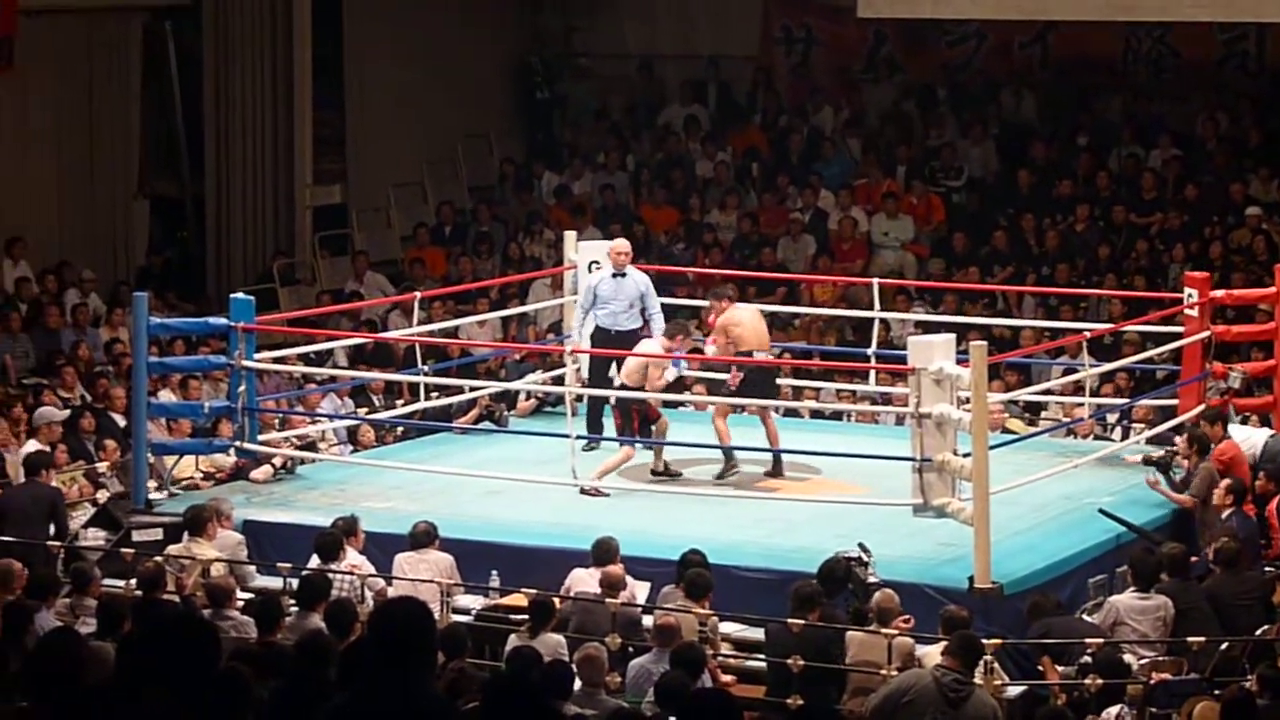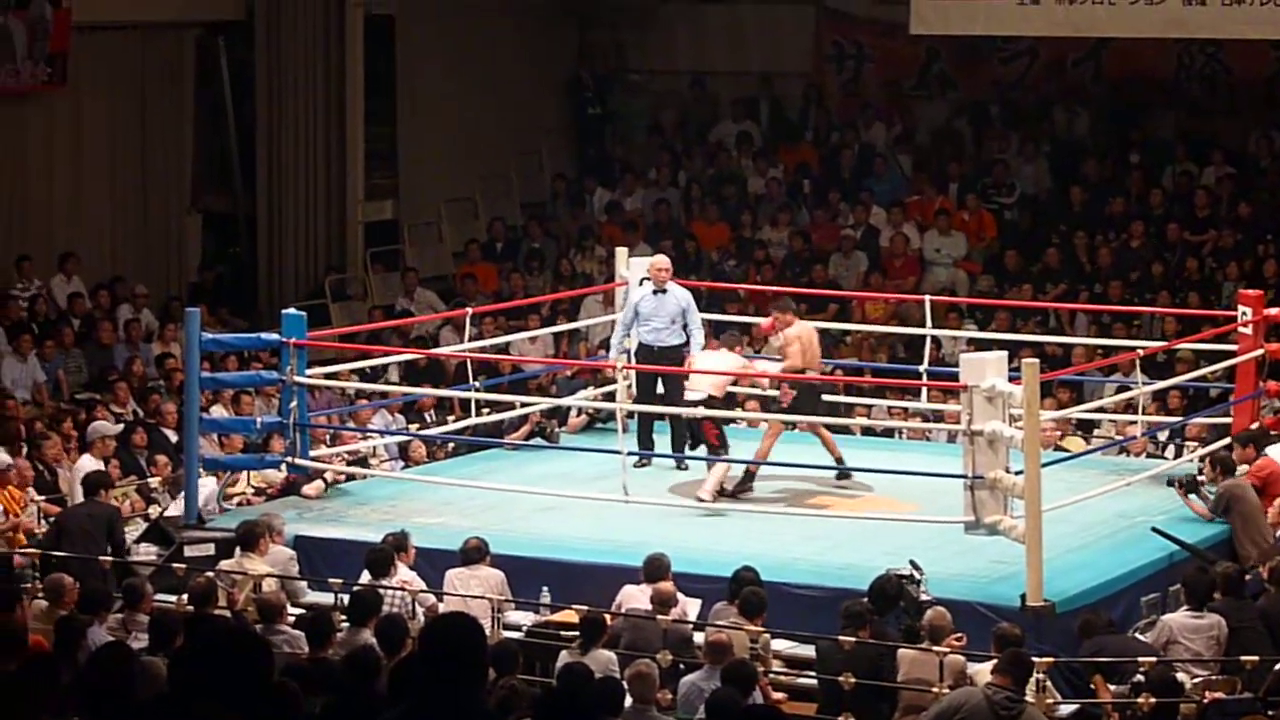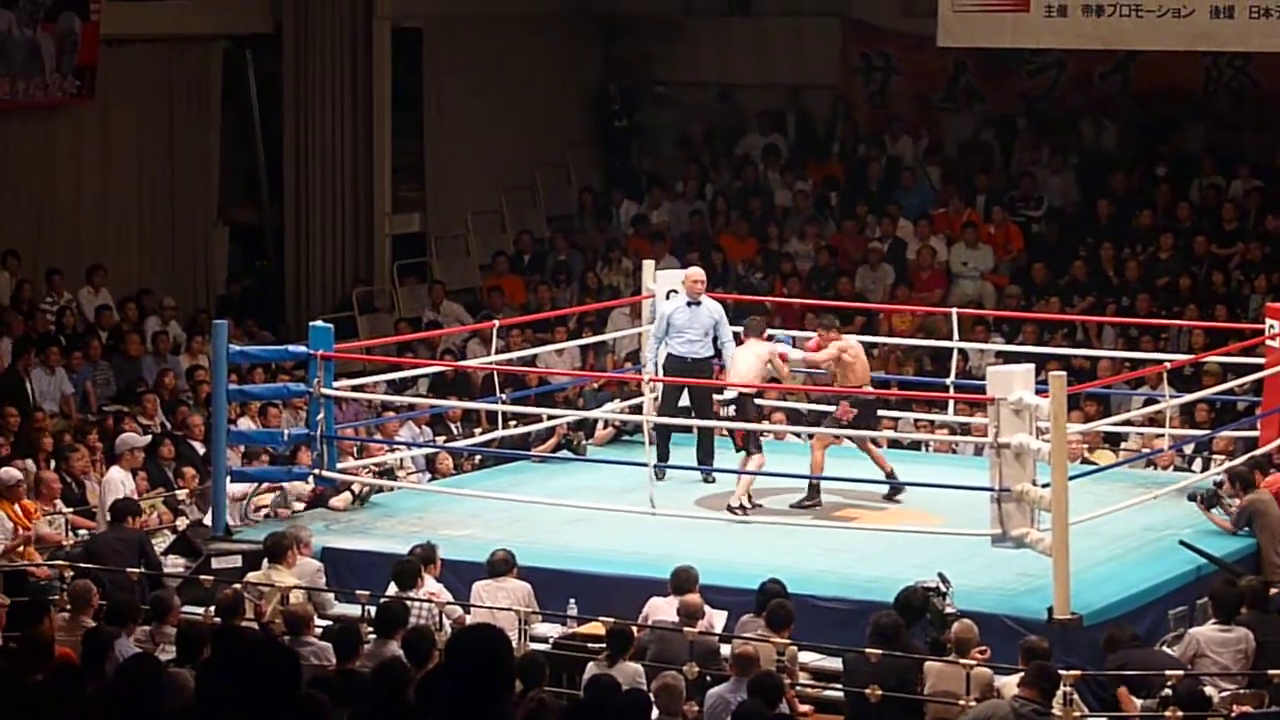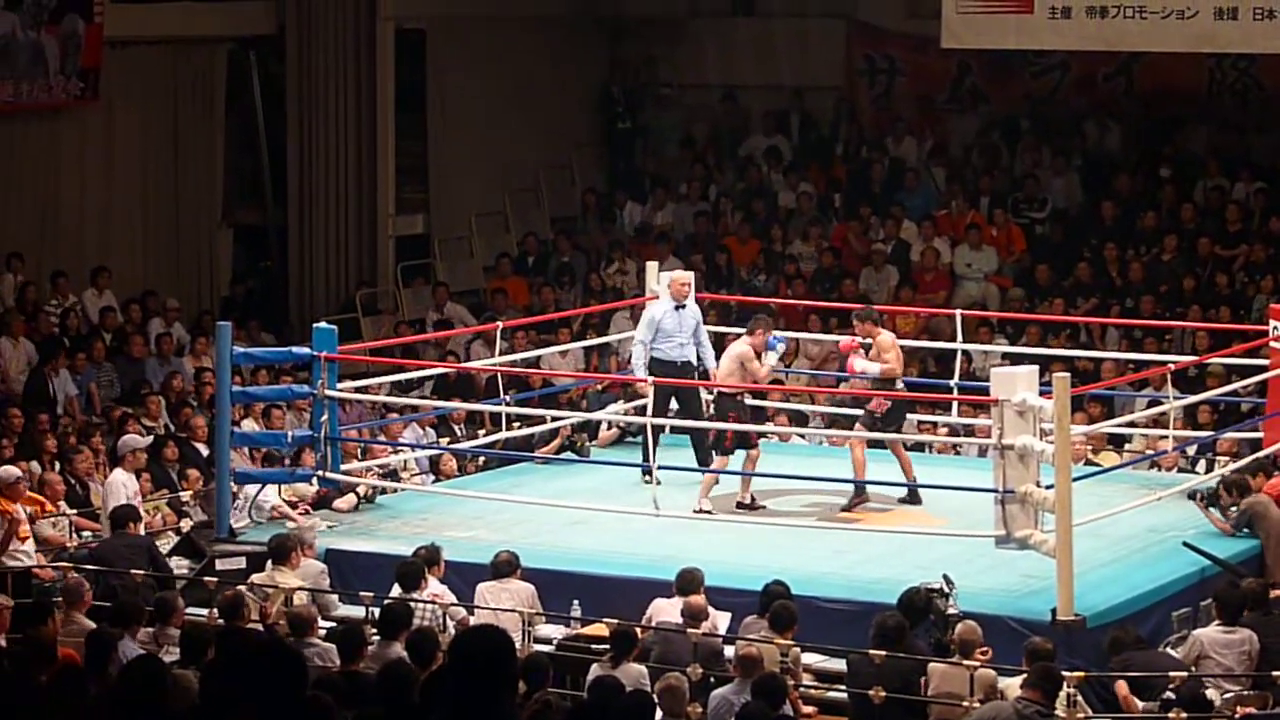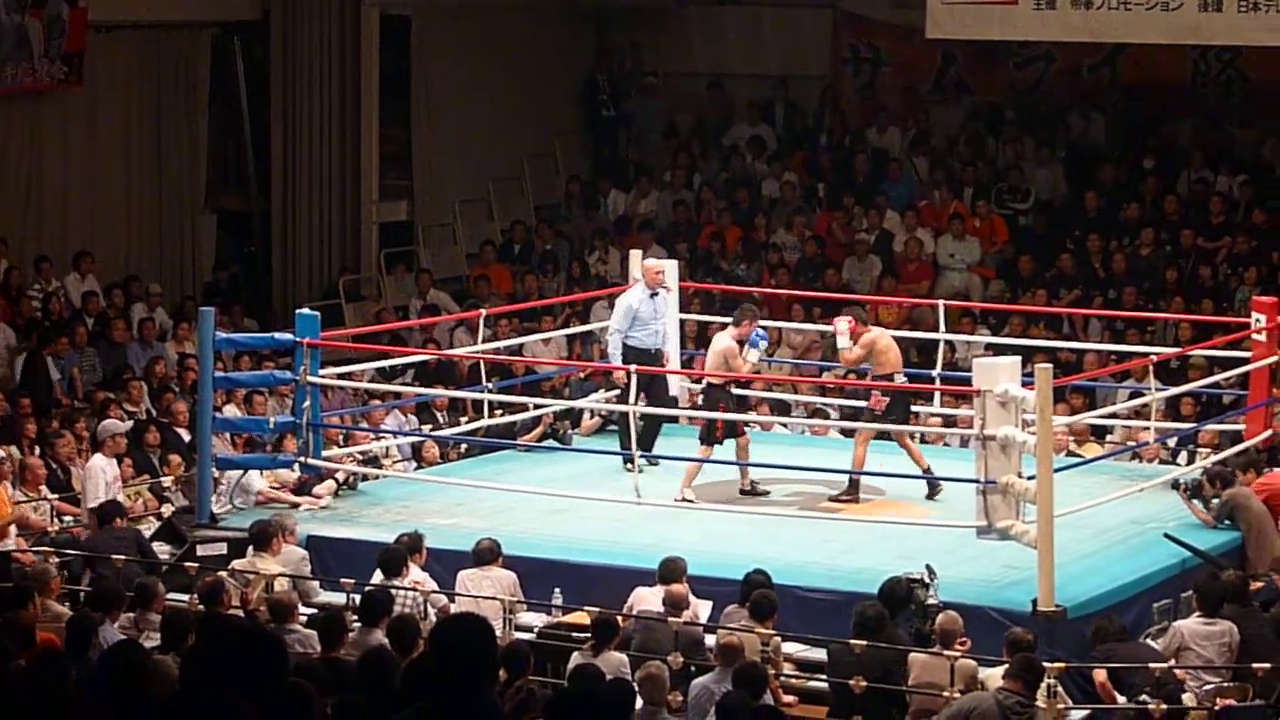
dt=0.4s
person 1, frame 1
left shoulder: (642, 280)
right shoulder: (596, 279)
left elbow: (654, 312)
right elbow: (583, 309)
left wrist: (657, 340)
right wrist: (576, 337)
left hip: (629, 337)
right hip: (602, 336)
right knee: (596, 386)
right ankle: (594, 436)
person 1, frame 2
left shoulder: (683, 296)
right shoulder: (637, 296)
left elbow: (695, 327)
right elbow: (623, 326)
left wrist: (694, 353)
right wrist: (614, 354)
left hip: (672, 354)
right hip: (646, 352)
left knee: (676, 403)
right knee: (644, 403)
left ankle: (679, 454)
right ankle: (646, 453)
person 1, frame 3
left shoulder: (715, 308)
right shoulder: (669, 307)
left elbow: (726, 341)
right elbow: (655, 338)
right wrist: (649, 367)
left hip: (702, 366)
right hip: (675, 364)
left knee: (705, 417)
right knee: (665, 414)
left ankle: (706, 467)
right ankle: (660, 463)
person 1, frame 4
left shoulder: (694, 310)
right shoulder: (655, 311)
left elbow: (702, 340)
right elbow: (640, 343)
left wrist: (711, 365)
right wrist: (641, 375)
left hip: (686, 369)
right hip: (661, 369)
left knee: (696, 418)
right knee: (655, 420)
left ankle: (706, 467)
right ankle: (648, 470)
person 1, frame 5
left shoulder: (662, 296)
right shoulder: (630, 299)
right elbow: (615, 332)
left wrist: (664, 349)
right wrist: (617, 365)
left hip: (655, 356)
right hip: (634, 356)
left knee: (661, 404)
left ankle: (644, 449)
right ankle: (629, 457)
person 2, frame 1
left shoulder: (724, 320)
right shoulder: (754, 310)
left elbow: (717, 351)
left wrist: (709, 348)
left hip: (748, 368)
right hip: (768, 366)
left knee: (719, 416)
right knee: (766, 416)
left ankle: (730, 460)
right ankle: (777, 465)
person 2, frame 2
left shoulder: (791, 332)
right shoulder: (810, 329)
left elbow: (795, 363)
right wrist: (776, 335)
left hip: (798, 386)
right hip: (813, 385)
left knee: (770, 435)
right knee: (816, 428)
left ankle: (746, 481)
right ankle: (843, 468)
person 2, frame 3
left shoulder: (839, 346)
right shoulder: (851, 344)
left elbow: (815, 359)
right wrist: (819, 352)
left hip: (854, 402)
right hip: (864, 400)
left knee: (818, 444)
right knee: (865, 444)
left ankle: (813, 495)
right ankle: (895, 484)
person 2, frame 4
left shoulder: (883, 339)
right shoulder: (883, 338)
left elbow: (894, 368)
right elbow: (875, 364)
left wrist: (862, 366)
right wrist: (855, 355)
left hip: (886, 396)
right hip: (895, 395)
left knee: (856, 442)
right knee: (895, 446)
left ankle: (860, 493)
right ankle: (913, 493)
person 2, frame 5
left shoulder: (868, 337)
right shoulder: (879, 332)
left elbow: (847, 361)
right elbow: (858, 359)
left wrist: (841, 333)
right wrist: (846, 335)
left hip: (886, 390)
right hip: (899, 388)
left knee: (861, 440)
right knee: (902, 438)
left ankle: (852, 490)
right ankle: (933, 483)
person 3, frame 1
left shoulder: (649, 342)
right shoulder: (657, 353)
right elbow: (653, 387)
right wrist: (671, 374)
left hip: (634, 394)
right hip: (626, 396)
left knee: (661, 423)
right knee: (628, 451)
left ankle: (658, 466)
right ankle: (591, 482)
person 3, frame 2
left shoulder: (700, 355)
right shoulder: (740, 361)
right elbow: (764, 383)
left hip: (690, 405)
right hip: (706, 408)
left knee: (714, 446)
right knee: (722, 459)
left ankle: (713, 487)
right ankle: (706, 494)
person 3, frame 3
left shoulder: (736, 351)
right shoulder: (767, 348)
right elbow: (784, 374)
right wrist: (783, 357)
left hip: (733, 403)
right hip: (743, 404)
left knee: (751, 453)
right knee: (757, 458)
left ankle: (741, 497)
right ankle: (735, 500)
person 3, frame 4
left shoulder: (741, 347)
right shoulder: (743, 350)
left elbow: (751, 377)
right elbow: (762, 378)
left wrist: (765, 353)
right wrist: (774, 354)
left hip: (737, 403)
right hip: (726, 405)
left knee: (753, 452)
right knee: (722, 460)
left ankle: (744, 499)
right ankle: (701, 504)
person 3, frame 5
left shoulder: (724, 336)
right shoulder: (728, 345)
left elbow: (737, 365)
right elbow: (742, 372)
left wrist: (747, 346)
right wrist: (755, 351)
left hip: (724, 394)
right hip: (715, 396)
left knee: (743, 440)
right knee: (706, 449)
left ankle: (746, 485)
right ankle: (684, 493)
